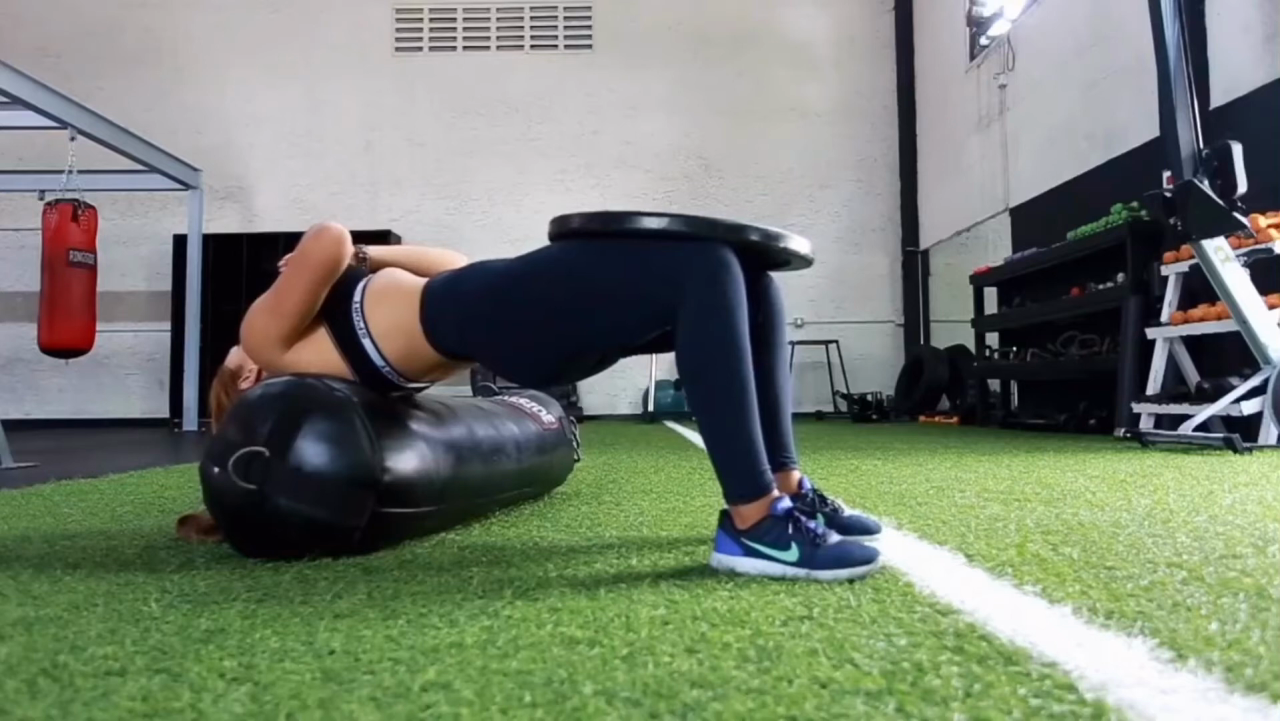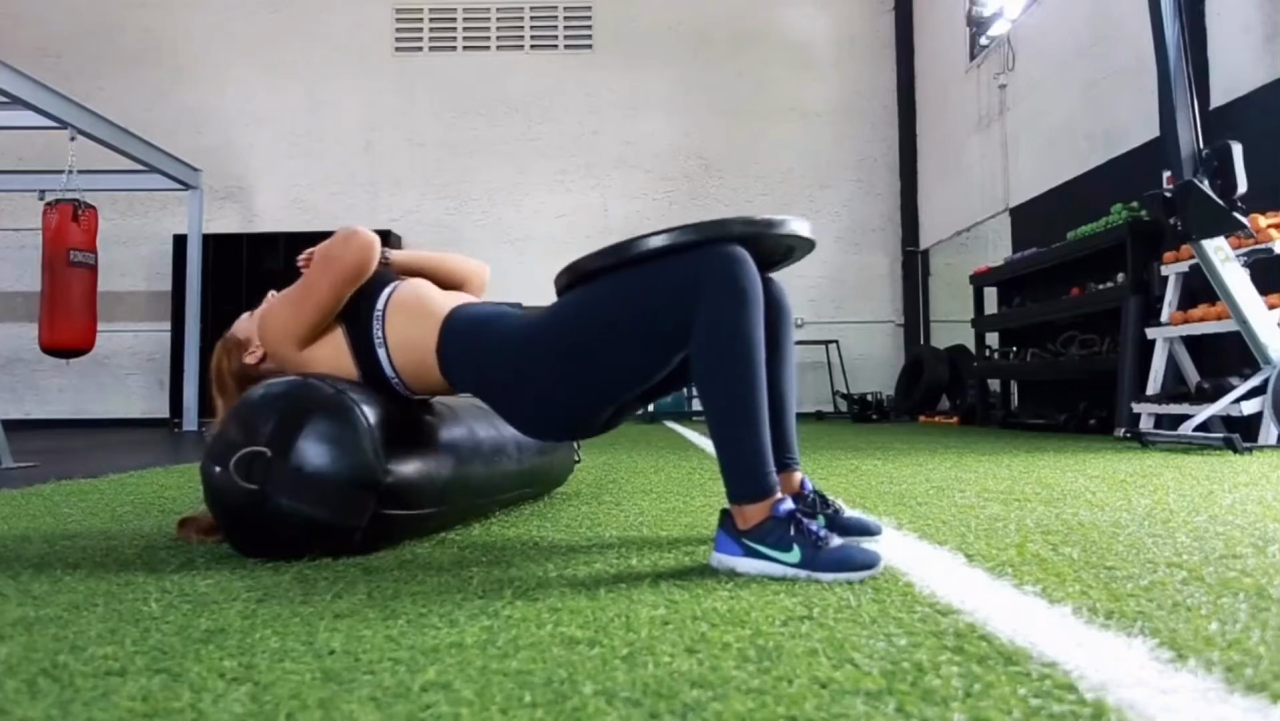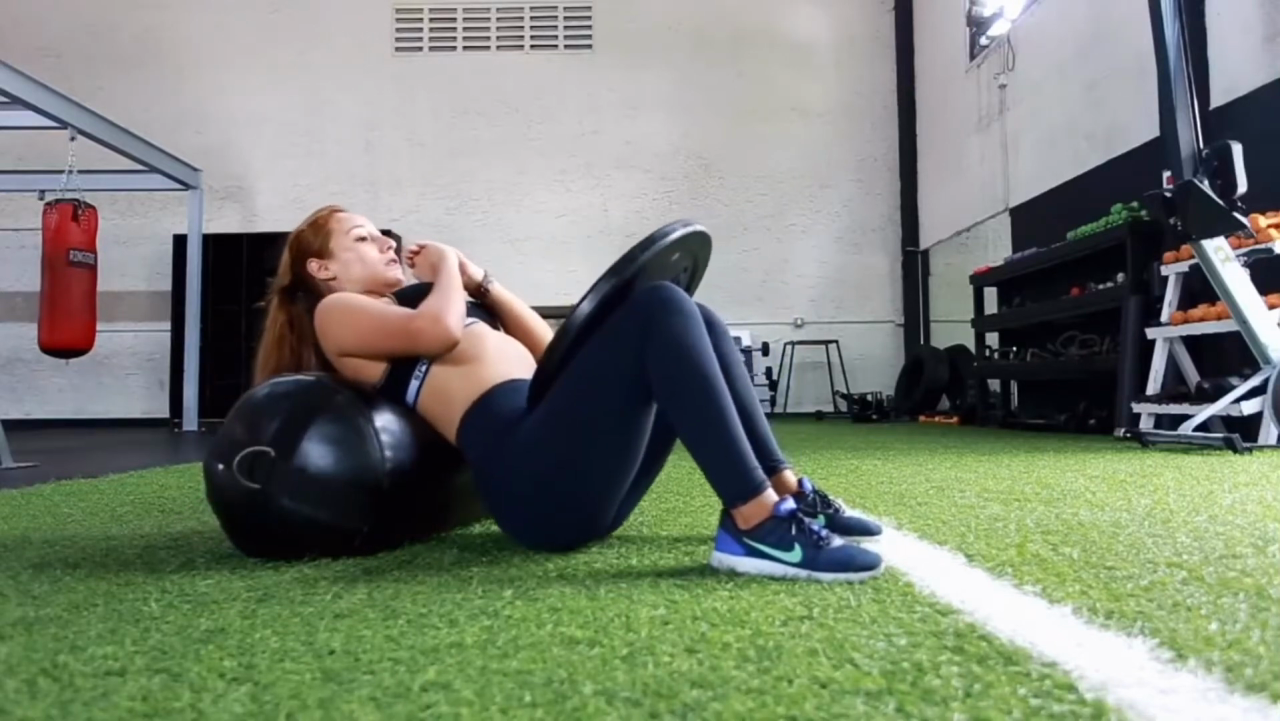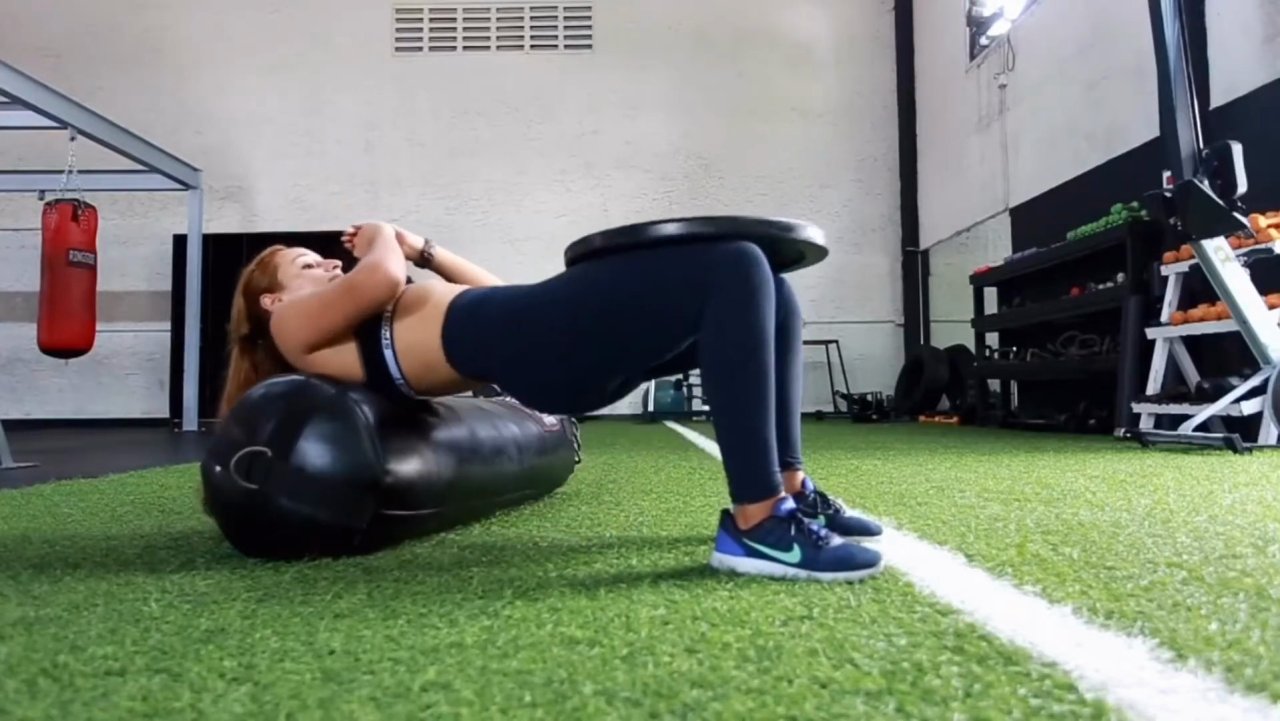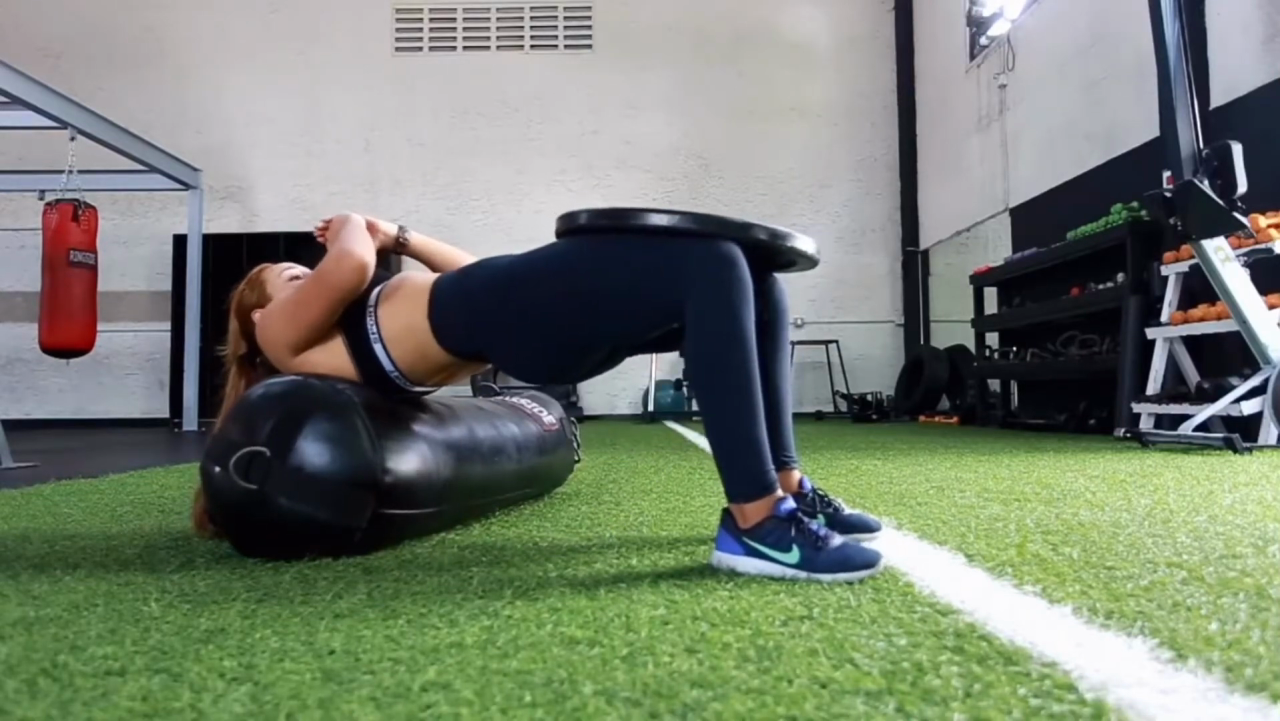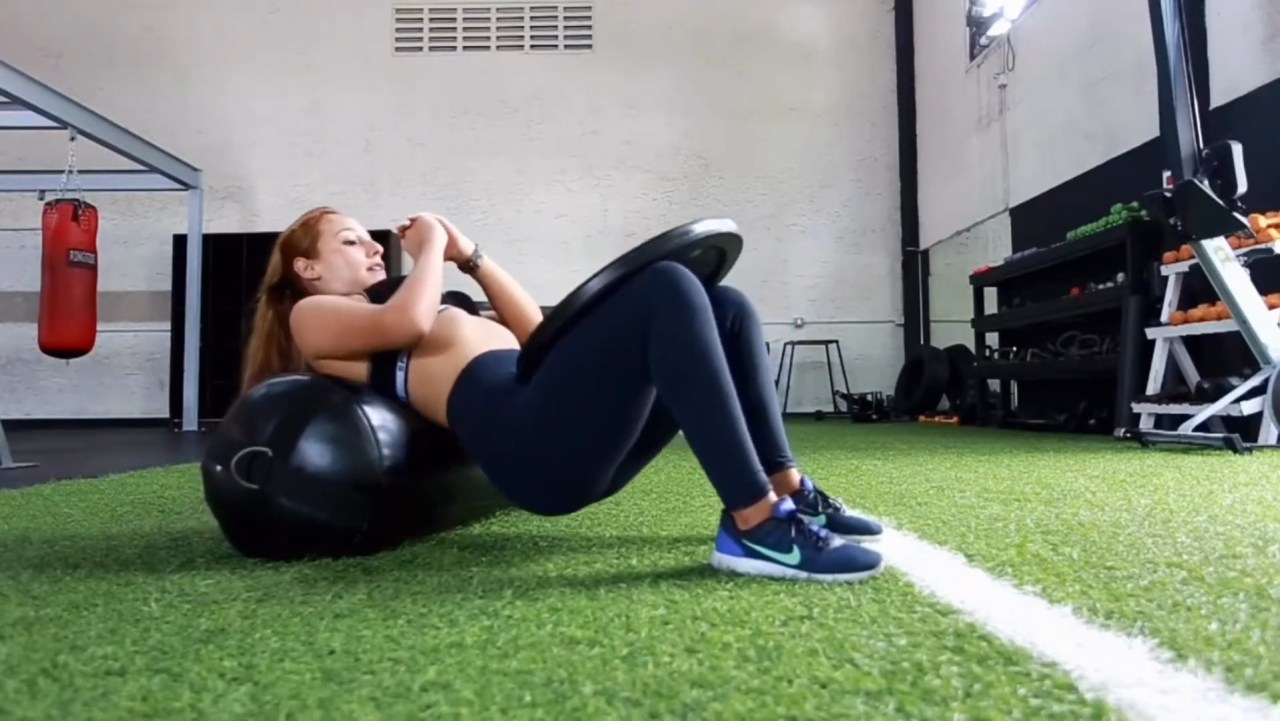
dt=0.7s
person 1, frame 1
right shoulder: (270, 336)
left elbow: (450, 263)
right elbow: (330, 240)
left wrist: (366, 259)
right wrist: (351, 257)
left hip: (533, 324)
right hip: (506, 316)
left knee: (746, 280)
right knee: (705, 269)
left ankle: (784, 489)
right ankle: (755, 525)
person 1, frame 2
left shoulder: (360, 319)
right shoulder: (286, 333)
left elbow: (473, 278)
right elbow: (356, 251)
left wrist: (388, 256)
right wrist: (350, 248)
left hip: (544, 353)
right hip: (535, 370)
left knee: (758, 295)
right knee: (724, 272)
left ankle: (787, 490)
right ankle: (756, 526)
person 1, frame 3
left shoulder: (403, 316)
right shoulder: (336, 313)
left elbow: (544, 351)
right elbow: (437, 331)
left wrist: (477, 281)
right wrist: (447, 271)
left hip: (583, 472)
right hip: (541, 477)
left knee: (693, 323)
right knee: (660, 307)
left ankle: (787, 491)
right ankle: (757, 526)
person 1, frame 4
left shoulder: (376, 331)
right shoulder: (298, 328)
left elbow: (493, 290)
right elbow: (381, 281)
left wrist: (421, 249)
right wrist: (383, 244)
left hip: (547, 332)
right hip: (536, 342)
left knee: (767, 292)
right knee: (733, 269)
left ankle: (791, 491)
right ankle: (757, 525)
person 1, frame 5
left shoulder: (377, 341)
right shoulder: (284, 333)
left elbow: (467, 270)
right elbow: (349, 263)
left wrist: (397, 236)
right wrist: (353, 231)
left hip: (546, 318)
right hip: (518, 313)
left knee: (749, 281)
right knee: (712, 267)
left ankle: (786, 489)
right ankle: (757, 524)
person 1, frame 6
left shoulder: (383, 318)
right shoulder: (313, 316)
left elbow: (530, 328)
right elbow: (408, 322)
left wrist: (467, 254)
right wrist: (429, 247)
left hip: (576, 433)
right hip: (532, 443)
left knee: (726, 309)
right knee: (669, 289)
left ankle: (788, 491)
right ankle: (757, 527)
